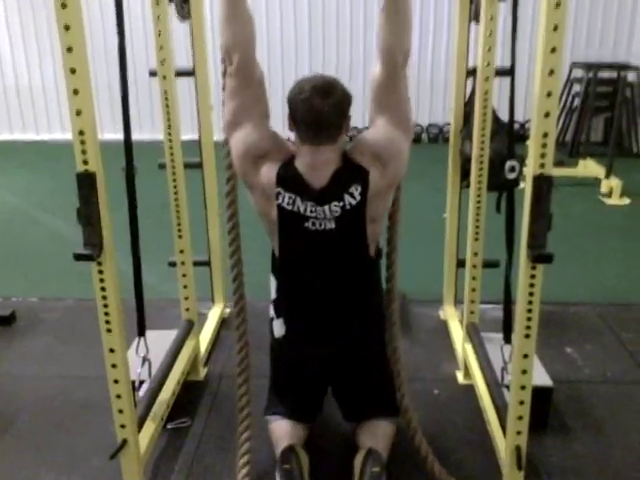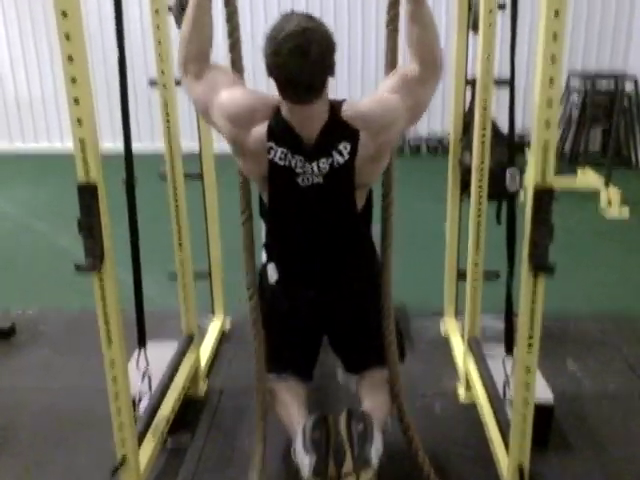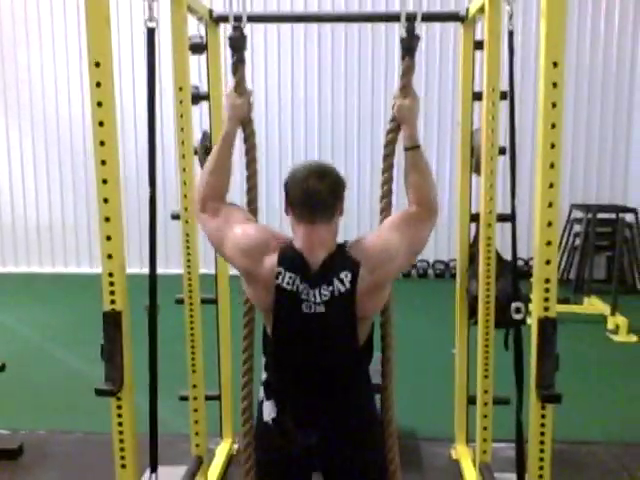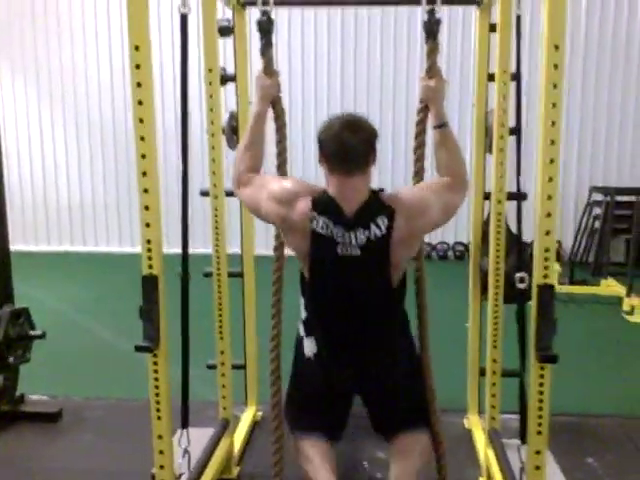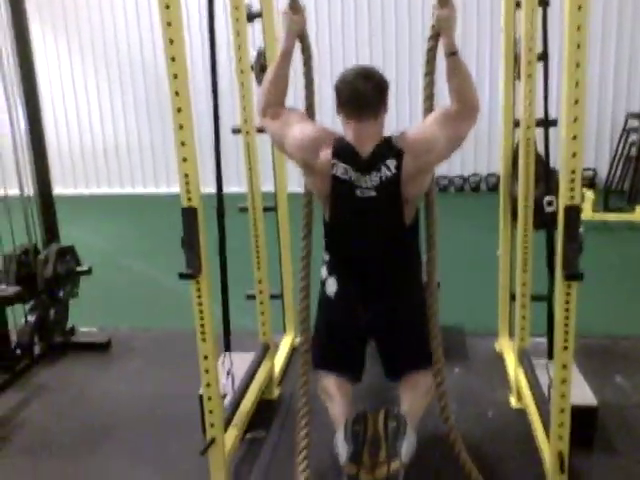
dt=1s
person 1, frame 1
left shoulder: (264, 173)
right shoulder: (375, 170)
left elbow: (239, 62)
right elbow: (393, 63)
left hip: (293, 332)
right hip: (360, 332)
left knee: (286, 411)
right knee: (377, 413)
person 1, frame 2
left shoulder: (247, 126)
right shoulder: (369, 127)
left elbow: (194, 68)
right elbow: (427, 69)
left hip: (285, 279)
right hip: (354, 279)
left knee: (285, 373)
right knee: (374, 367)
left ankle: (303, 432)
right ankle: (368, 424)
person 1, frame 3
left shoulder: (261, 261)
right shoulder: (371, 266)
left elbow: (207, 205)
right elbow: (426, 209)
left wrist: (230, 126)
right wrist: (410, 130)
left hip: (283, 421)
right hip: (350, 421)
person 1, frame 4
left shoulder: (297, 209)
right shoulder: (405, 214)
left elbow: (242, 180)
right elbow: (458, 185)
left wrist: (261, 106)
right wrist: (437, 111)
left hip: (321, 350)
right hip: (387, 350)
left knee: (310, 431)
right knee: (412, 429)
person 1, frame 5
left shoulder: (319, 157)
right shoulder: (413, 155)
left elbow: (269, 112)
right elbow: (467, 110)
left wrist: (289, 39)
right wrist: (448, 41)
left hip: (342, 289)
right hip: (400, 293)
left knee: (333, 369)
right knee: (417, 367)
left ankle: (346, 427)
right ankle: (403, 425)
